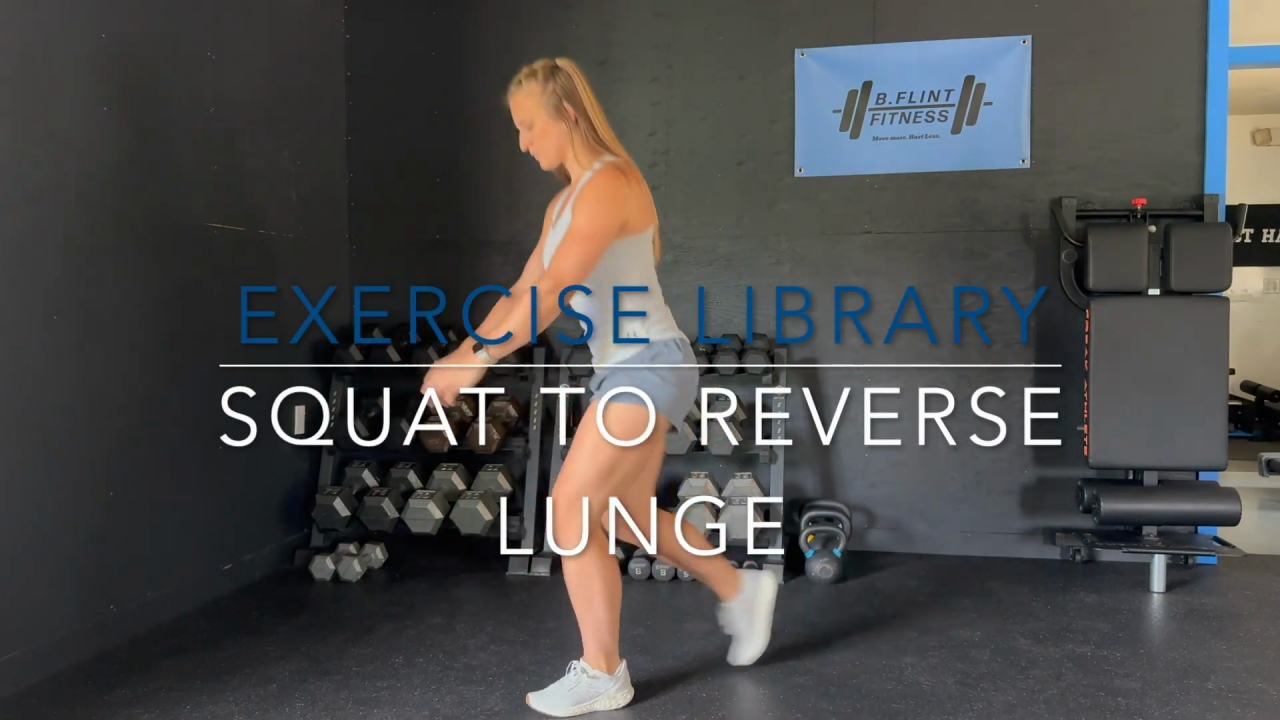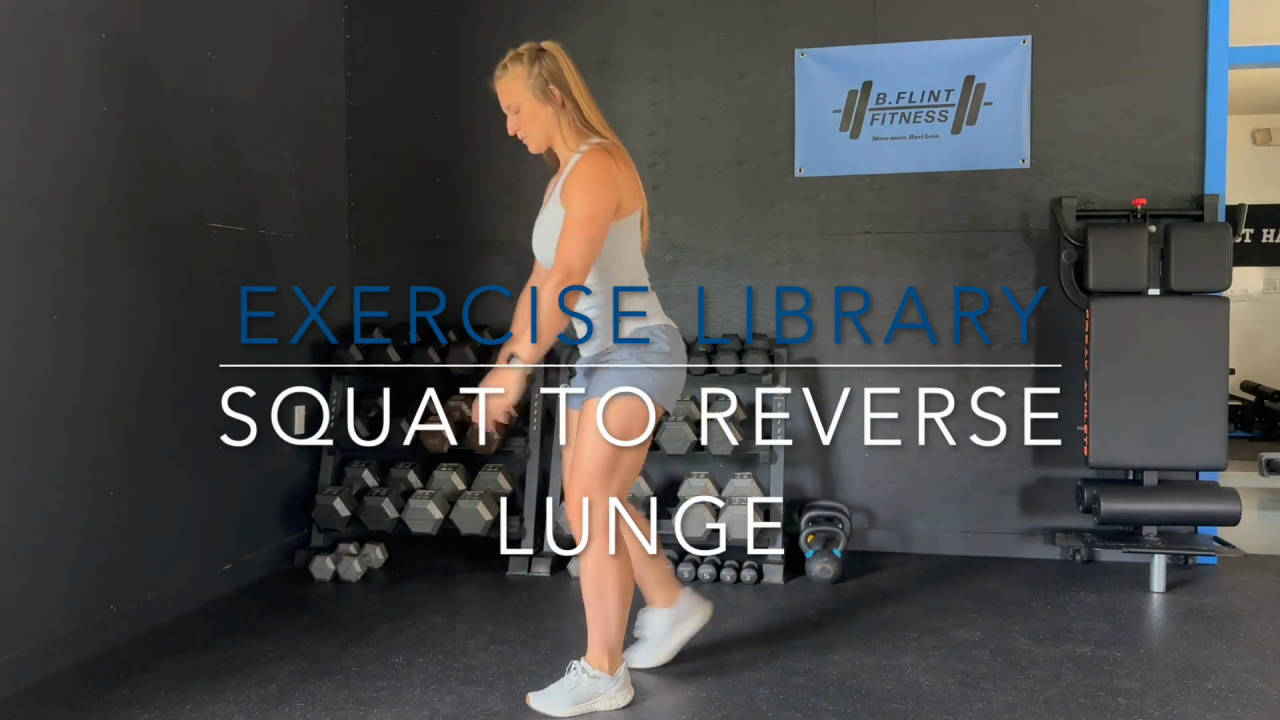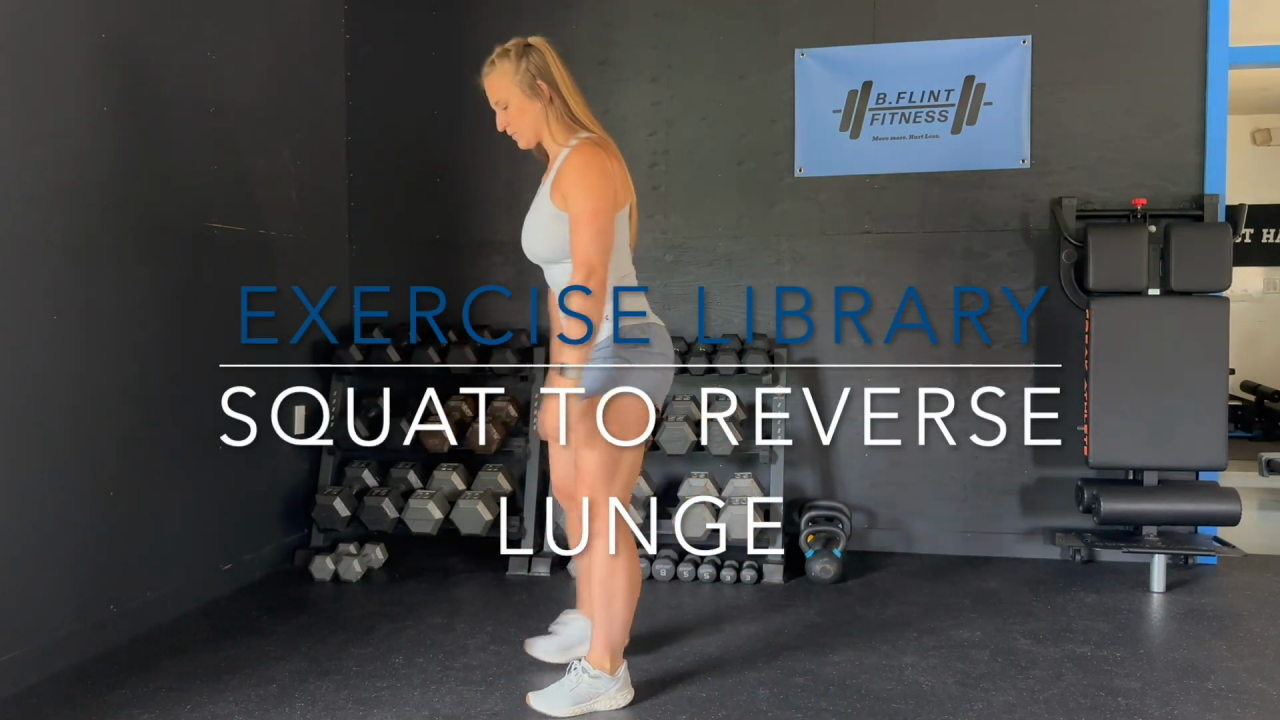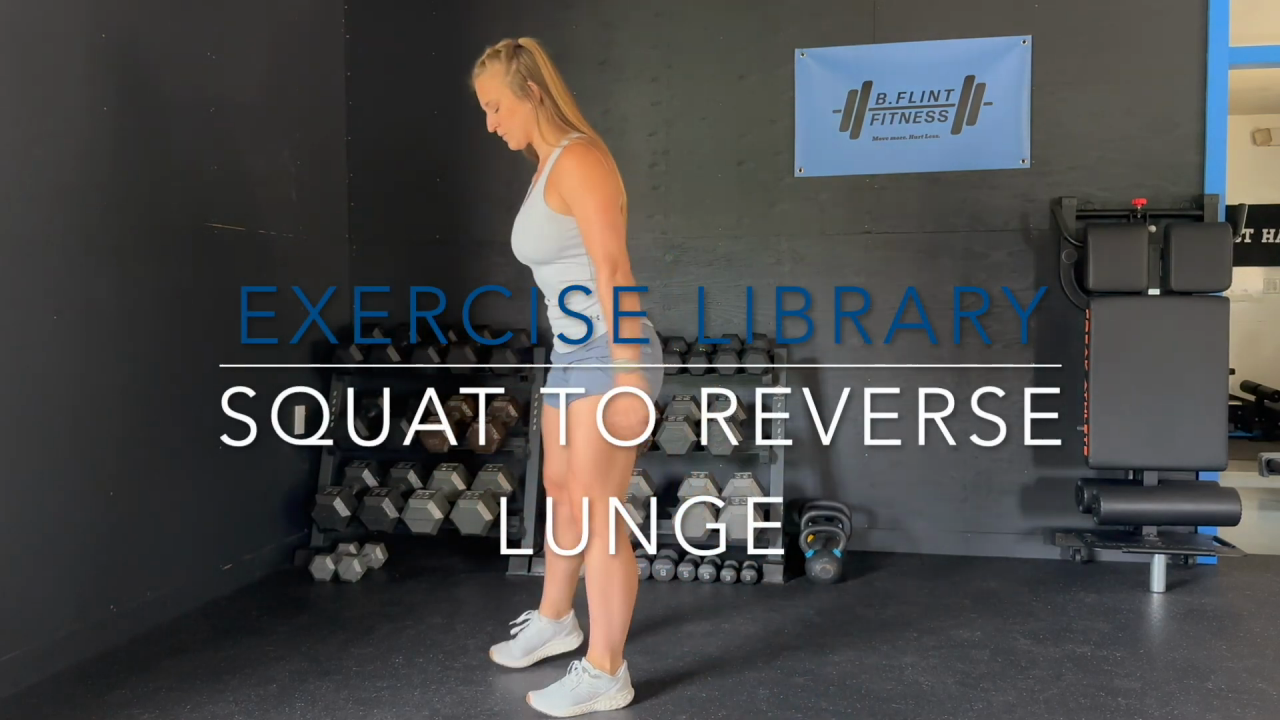
dt=0.1s
person 1, frame 1
left shoulder: (607, 185)
right shoulder: (568, 196)
left elbow: (554, 293)
right elbow: (527, 290)
left wrist: (475, 360)
right wrist: (466, 354)
left hip: (646, 371)
right hip: (624, 370)
left knee: (572, 517)
right knee: (629, 513)
right ankle: (739, 589)
person 1, frame 2
left shoulder: (597, 166)
right shoulder: (565, 177)
left elbow: (563, 284)
right elbow: (543, 284)
left wrist: (517, 370)
right wrist: (508, 362)
left hip: (637, 361)
right hip: (609, 359)
left knee: (590, 514)
right knee: (590, 502)
right ankle: (670, 603)
person 1, frame 3
left shoulder: (587, 159)
right shoulder: (557, 169)
left elbow: (595, 279)
left wrist: (564, 380)
right wrist: (562, 372)
left hip: (619, 357)
right hip: (592, 356)
left knee: (597, 513)
right knee: (571, 495)
right ankle: (591, 619)
person 1, frame 4
left shoulder: (580, 160)
right shoulder: (548, 170)
left elbow: (615, 273)
left wrist: (629, 375)
left hip: (609, 357)
right hip: (579, 353)
left knee: (594, 514)
right knee: (561, 493)
right ankle: (555, 620)
